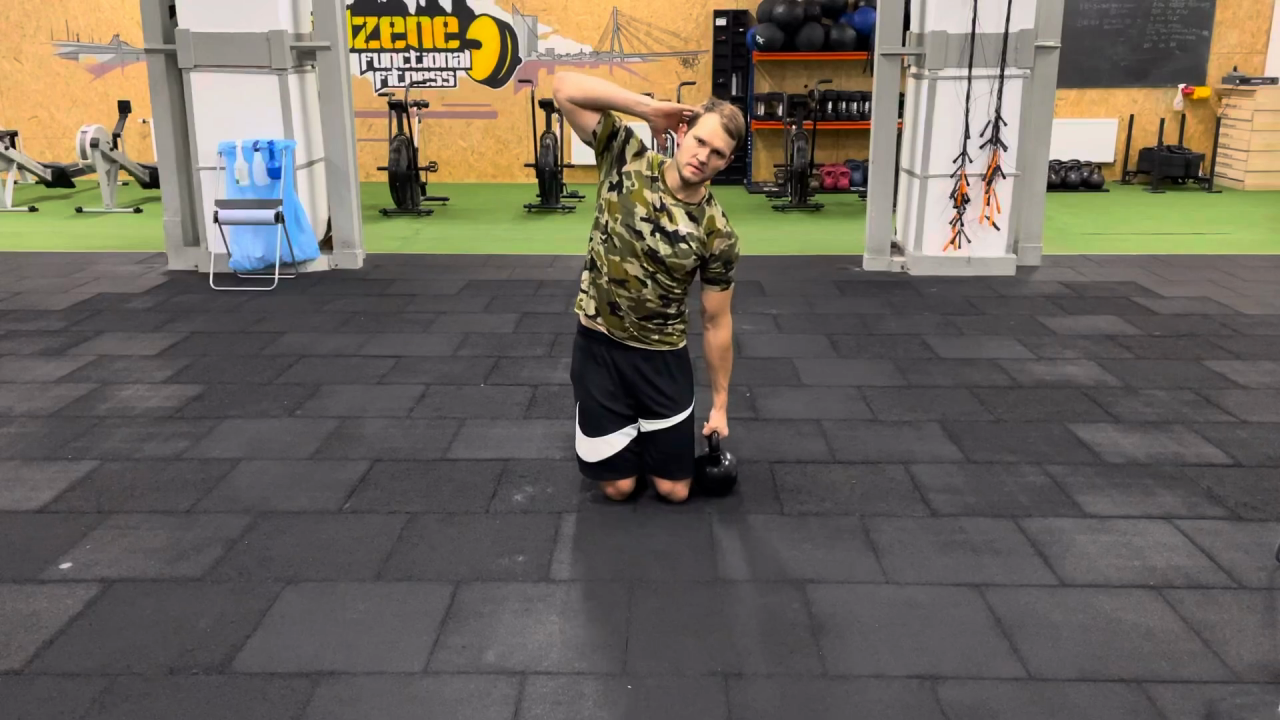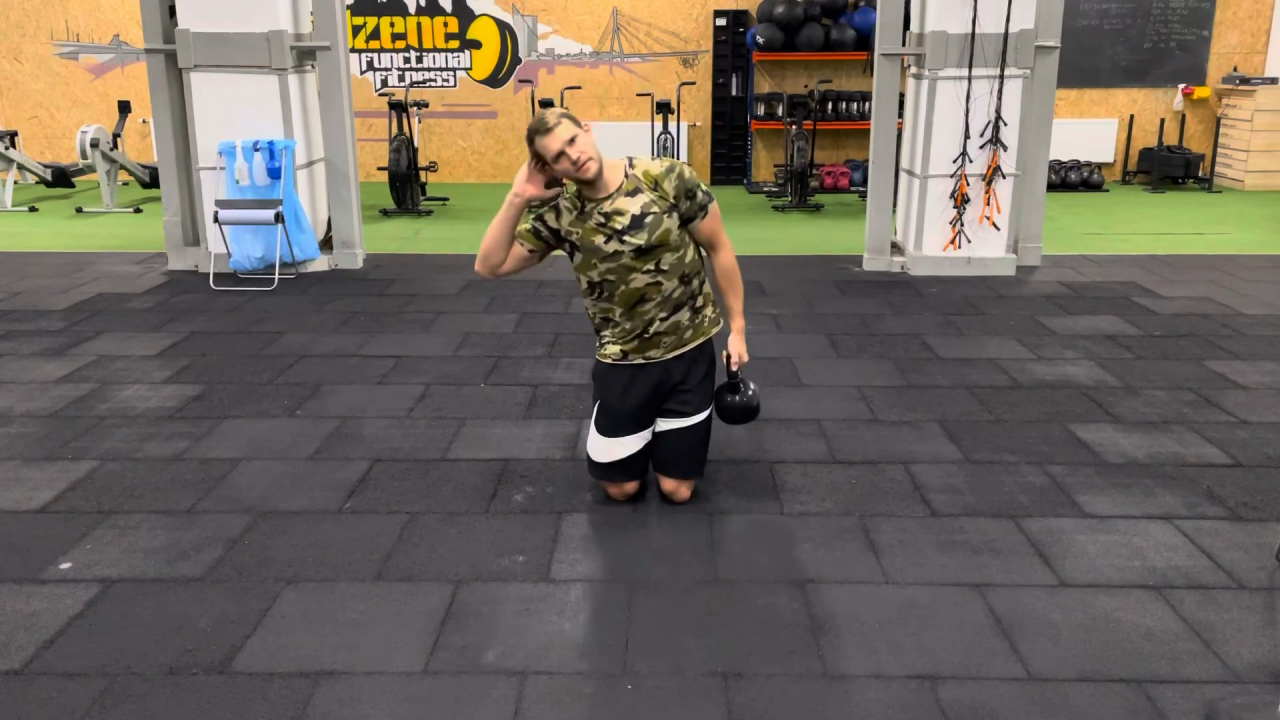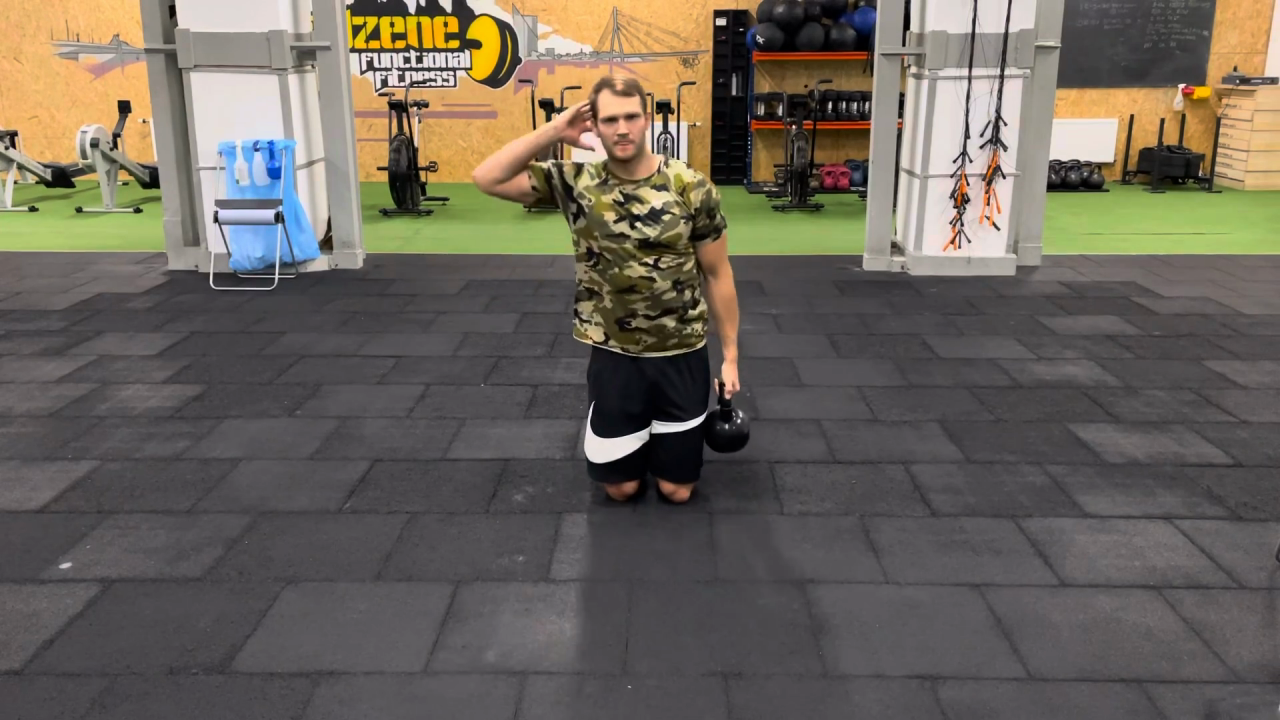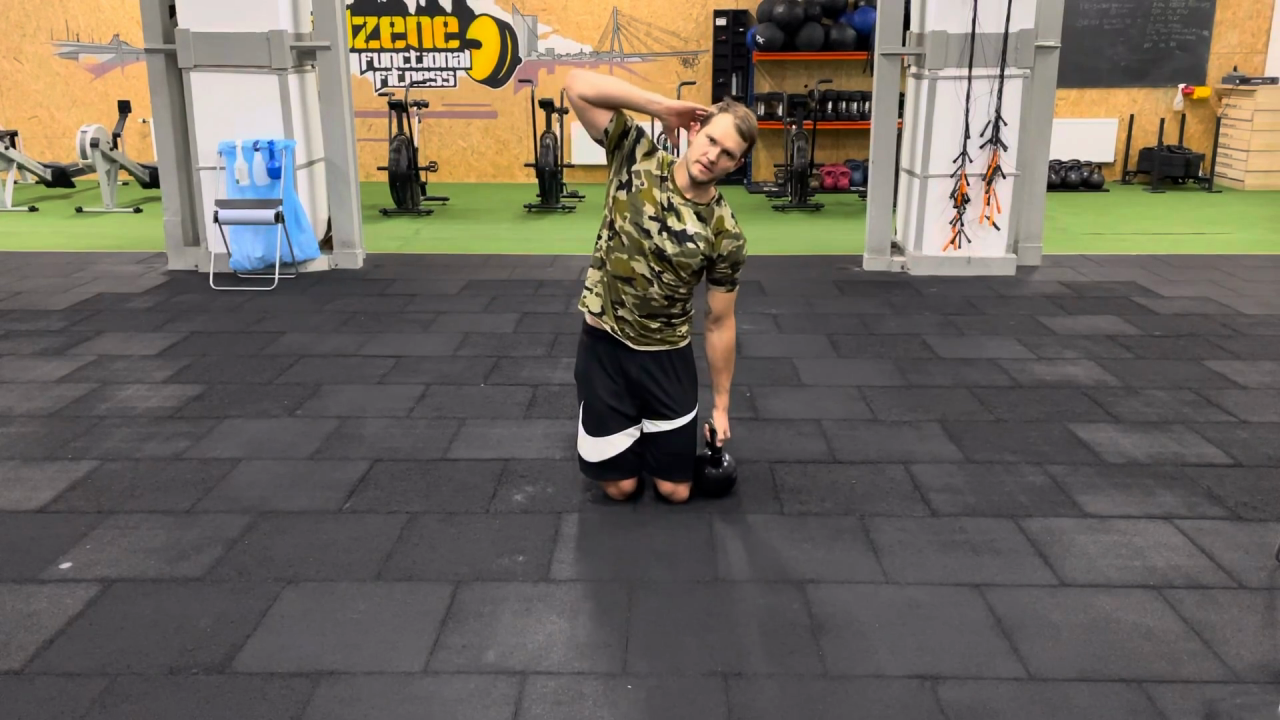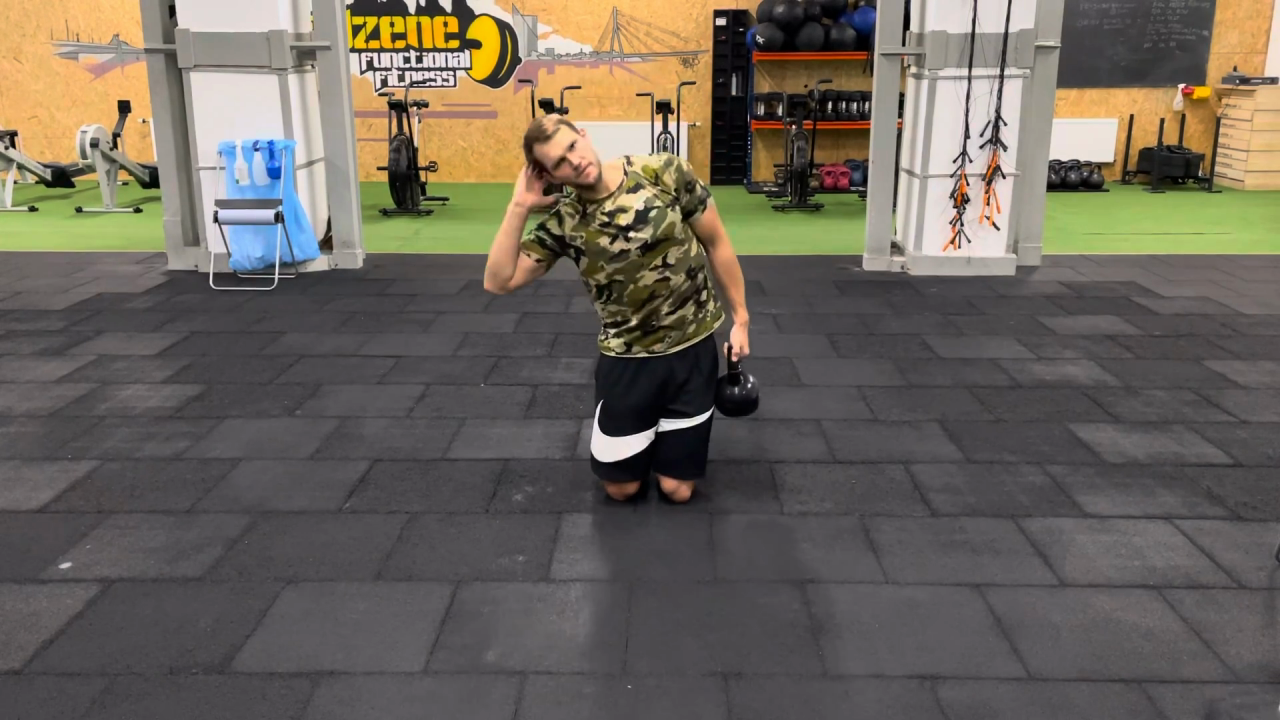
dt=1s
person 1, frame 1
left shoulder: (717, 235)
right shoulder: (626, 160)
left elbow: (716, 323)
right elbow: (564, 87)
left wrist: (719, 404)
right wrist: (649, 108)
left hip: (661, 354)
right hip: (598, 344)
left knee: (674, 490)
right knee: (618, 487)
left ankle: (649, 432)
right ankle: (623, 431)
person 1, frame 2
left shoulder: (667, 178)
right shoulder: (560, 217)
left elbow: (719, 249)
right elbow: (489, 267)
left wrist: (737, 325)
right wrist: (517, 200)
left hip: (688, 351)
right hip: (623, 358)
left knee: (676, 490)
right knee: (620, 487)
left ankle: (666, 436)
right ankle: (637, 432)
person 1, frame 3
left shoulder: (692, 189)
right shoulder: (575, 181)
left elbow: (718, 276)
right elbow: (486, 179)
left wrist: (730, 356)
right wrist: (555, 131)
left hip: (681, 355)
right hip: (614, 355)
left knee: (676, 490)
right knee: (620, 487)
left ankle: (661, 436)
right ankle: (635, 432)
person 1, frame 4
left shoulder: (725, 235)
right shoulder: (636, 158)
left elbow: (720, 323)
right elbow: (576, 85)
left wrist: (721, 404)
right wrist: (662, 107)
left hip: (666, 353)
right hip: (604, 343)
left knee: (675, 490)
right knee: (619, 487)
left ankle: (652, 431)
right ankle: (623, 428)
person 1, frame 5
left shoulder: (666, 172)
right shoulder: (563, 222)
left elbow: (716, 243)
right elbow: (498, 281)
left wrist: (740, 316)
right wrist: (519, 206)
left hip: (692, 349)
right hip: (626, 357)
left knee: (677, 488)
right knee: (620, 487)
left ankle: (668, 436)
right ankle: (641, 429)
